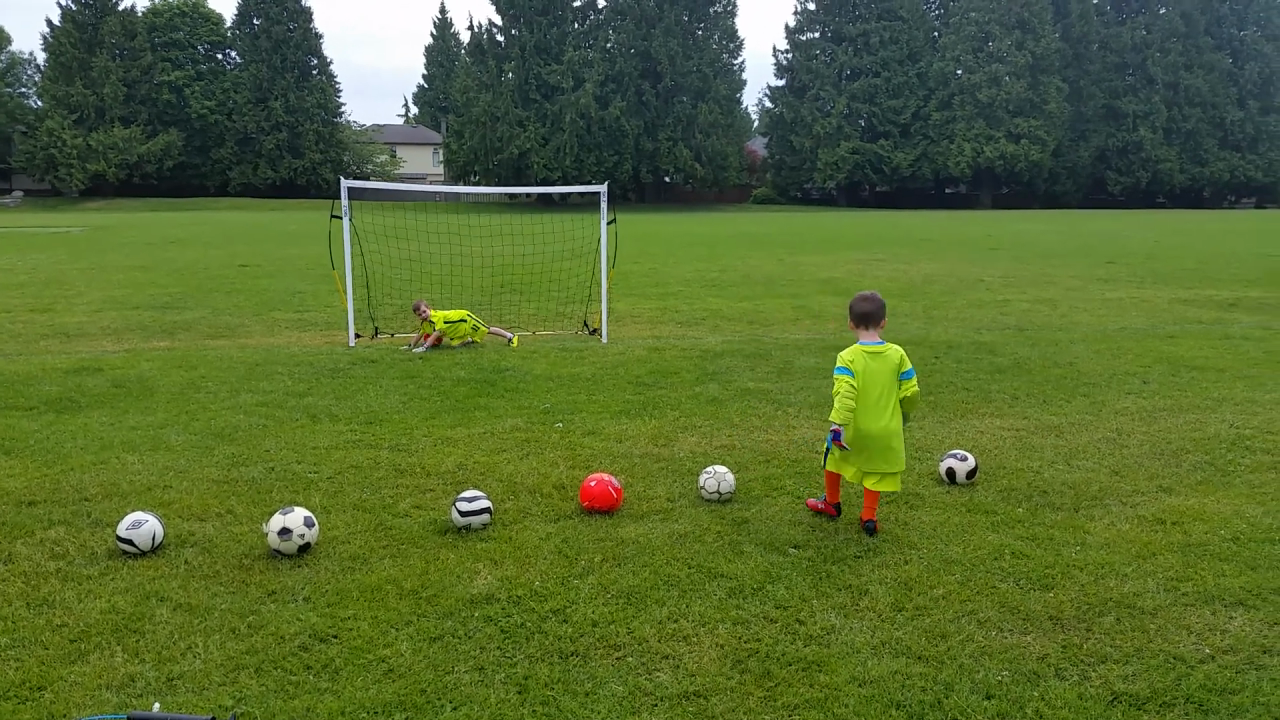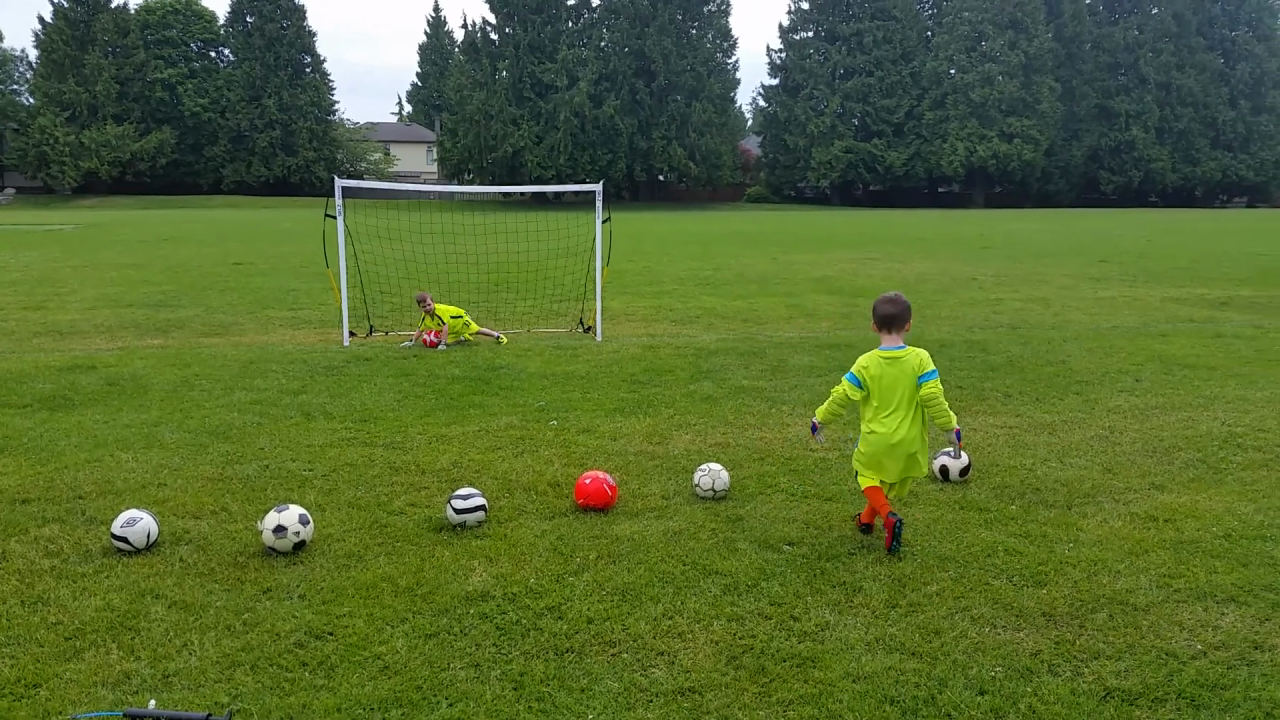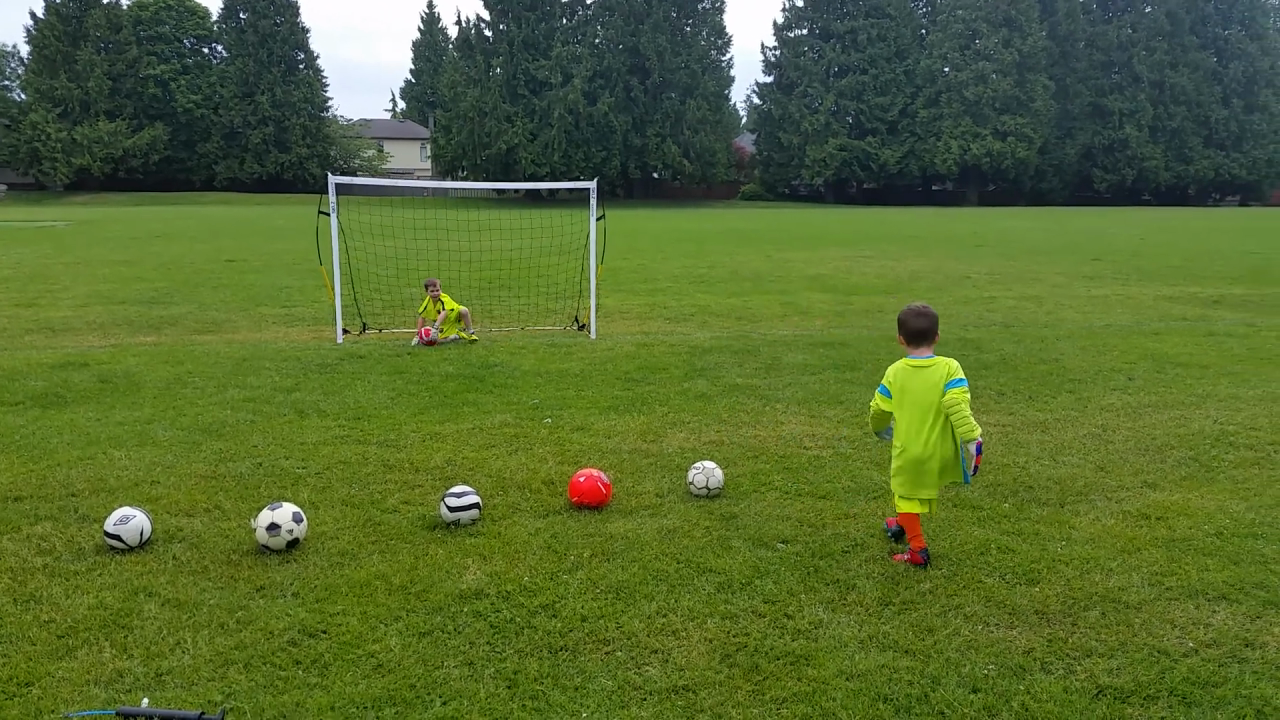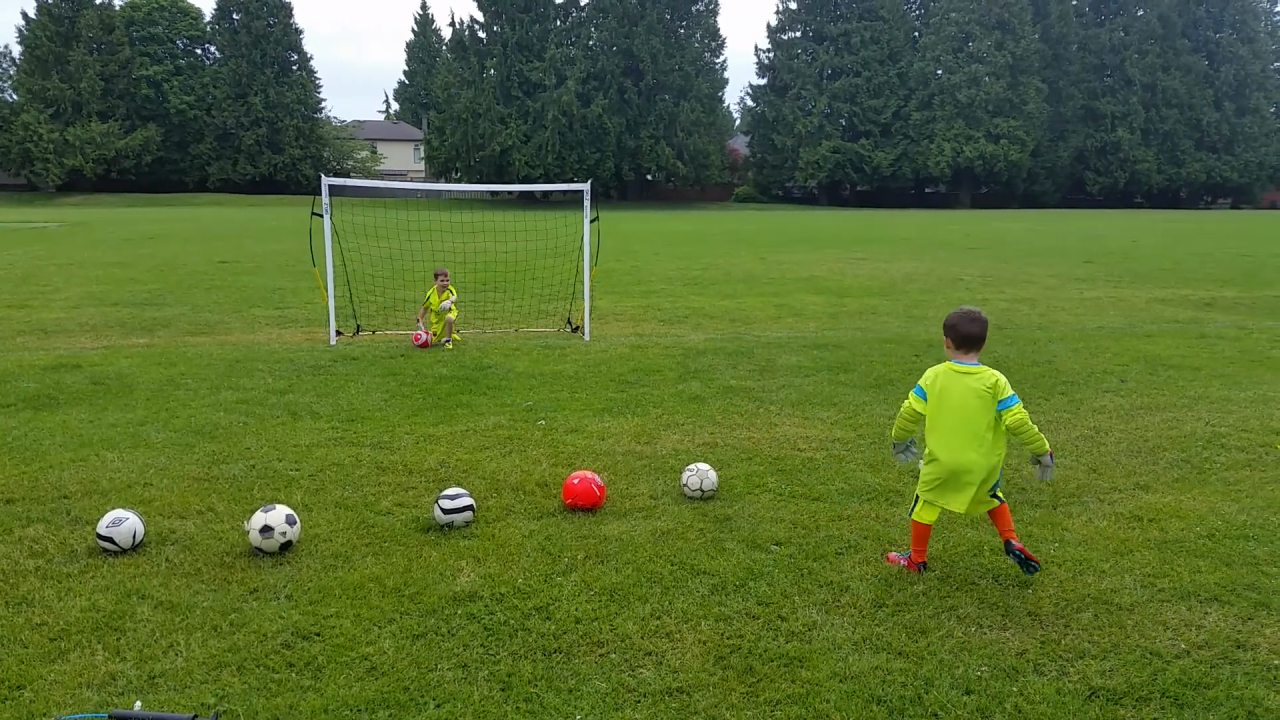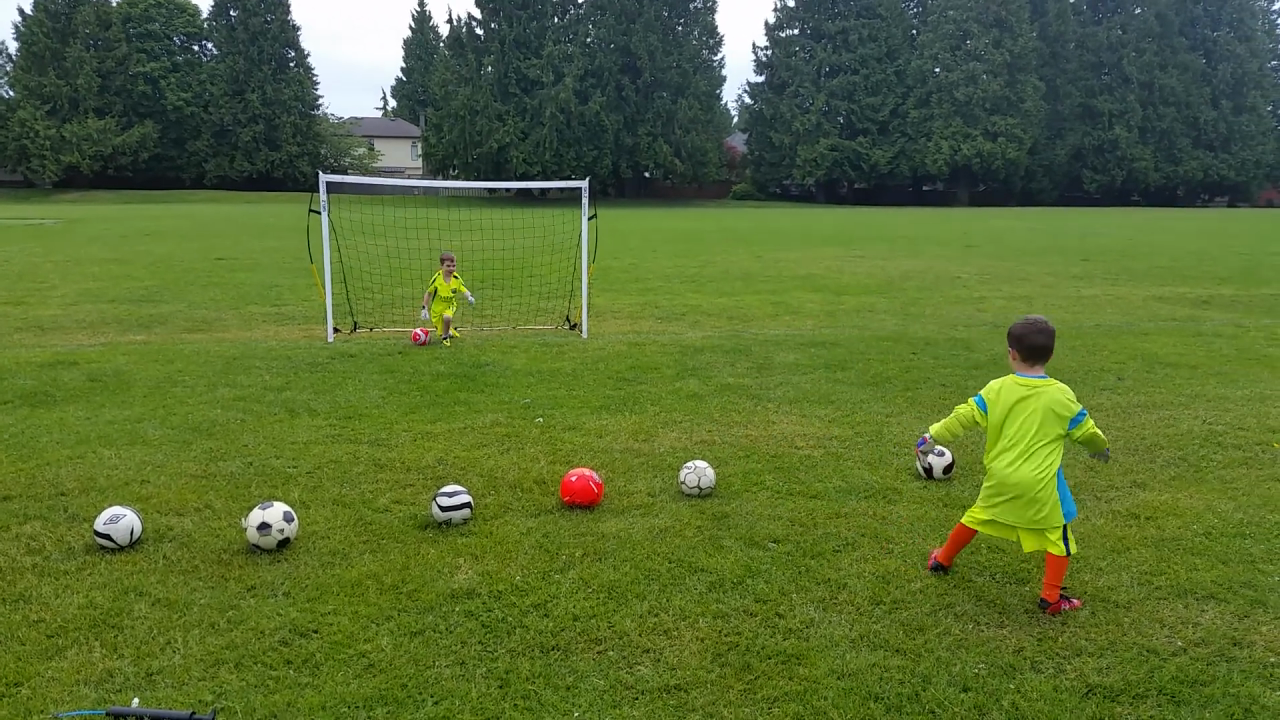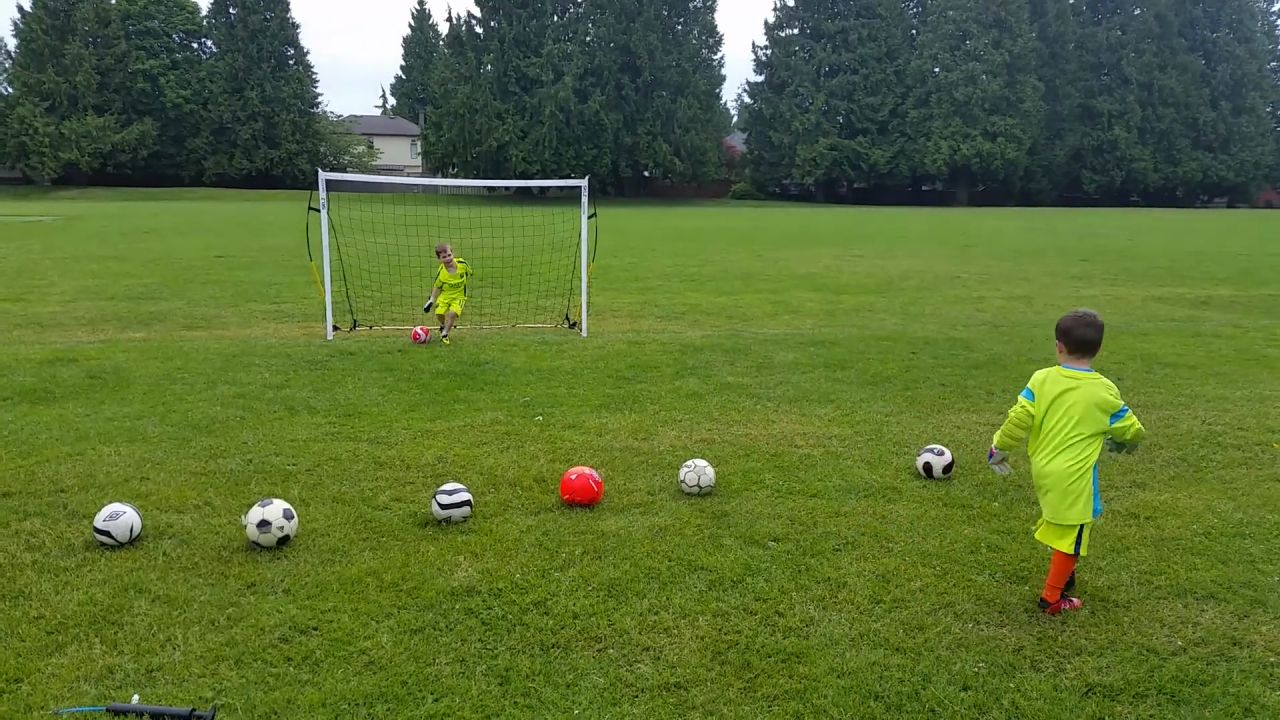
dt=0.2s
person 1, frame 1
left shoulder: (848, 357)
right shoulder: (897, 354)
left elbow: (845, 395)
right elbow: (911, 393)
left wrist: (836, 425)
right wrist: (903, 415)
left hip: (855, 430)
right hip: (887, 432)
left knee: (835, 455)
right knee: (876, 473)
left ankle: (831, 503)
right ankle: (869, 516)
person 1, frame 2
left shoulder: (865, 363)
right shoulder: (920, 358)
left elbow: (841, 396)
right elbow: (933, 397)
left wrist: (819, 418)
right wrist: (950, 426)
left hip: (877, 438)
right hip: (909, 440)
left knee: (868, 474)
right knee: (893, 481)
left ankle: (887, 516)
right ankle: (867, 518)
person 1, frame 3
left shoulder: (894, 372)
right shoulder: (949, 368)
left elbow: (879, 411)
right elbow: (958, 408)
left wrist: (880, 428)
right wrist: (973, 440)
left hip: (909, 453)
right hip: (943, 453)
left knee: (906, 495)
right knee: (928, 489)
left ankle: (917, 550)
right ankle: (902, 525)
person 1, frame 4
left shoulder: (934, 376)
right shoulder: (995, 381)
left elbow: (910, 412)
right elbow: (1018, 421)
left wrist: (900, 439)
right wrist: (1042, 450)
left hip: (942, 462)
right hip: (984, 464)
left knee: (926, 505)
right knee: (990, 495)
left ankle: (916, 559)
right ankle: (1012, 542)
person 1, frame 5
left shoulder: (997, 389)
right shoulder: (1062, 395)
left elbow: (964, 418)
right elbow: (1087, 432)
left wrist: (932, 437)
right wrist: (1101, 449)
left hip: (1001, 477)
right hip: (1040, 484)
left knee: (980, 515)
right knee: (1057, 535)
left ankle: (943, 560)
right ankle: (1051, 597)
person 1, frame 6
left shoulder: (1042, 379)
right shoulder: (1104, 389)
left elbow: (1019, 420)
right elbow: (1130, 429)
left wrist: (998, 446)
right wrist: (1127, 443)
left hip: (1043, 469)
right hip: (1074, 475)
left knee: (1055, 518)
right knee: (1071, 533)
left ankle: (1062, 575)
right ankle: (1052, 597)
